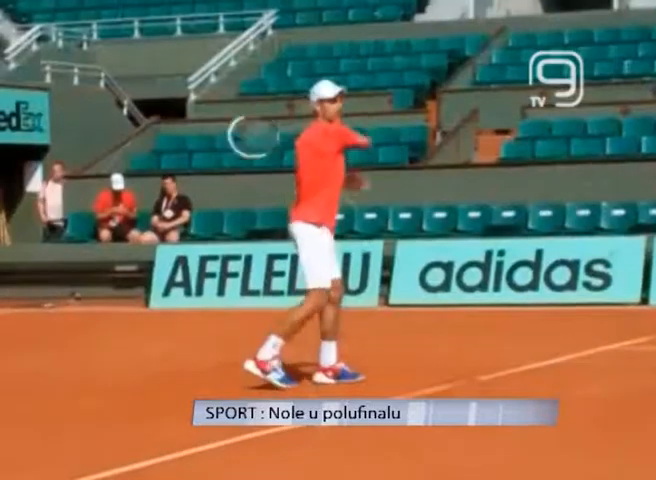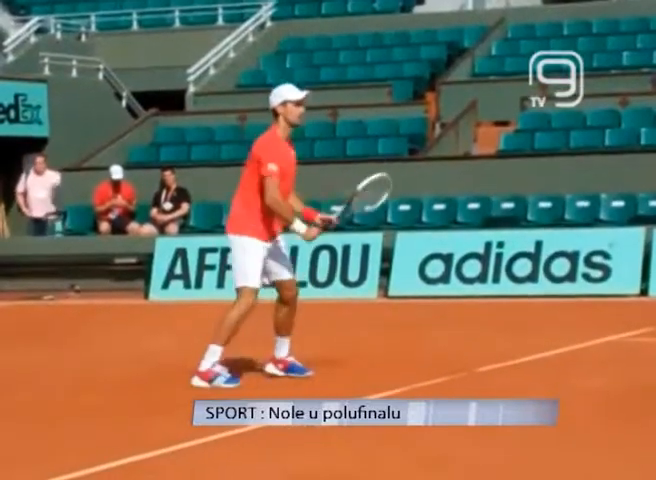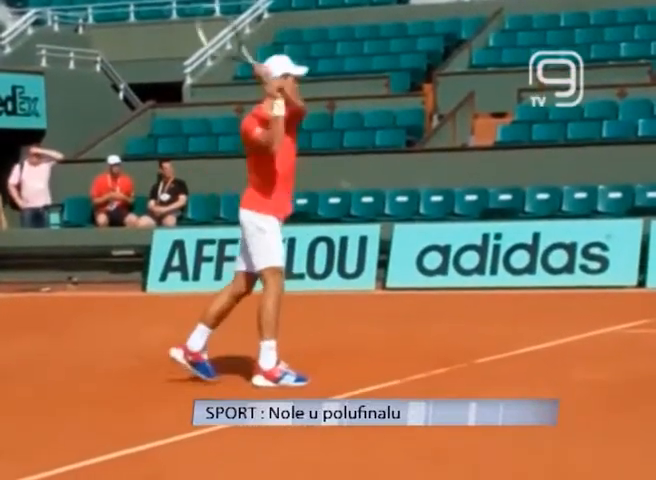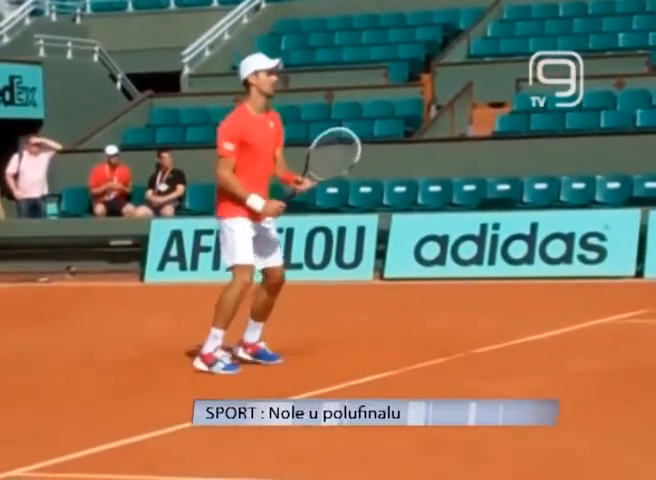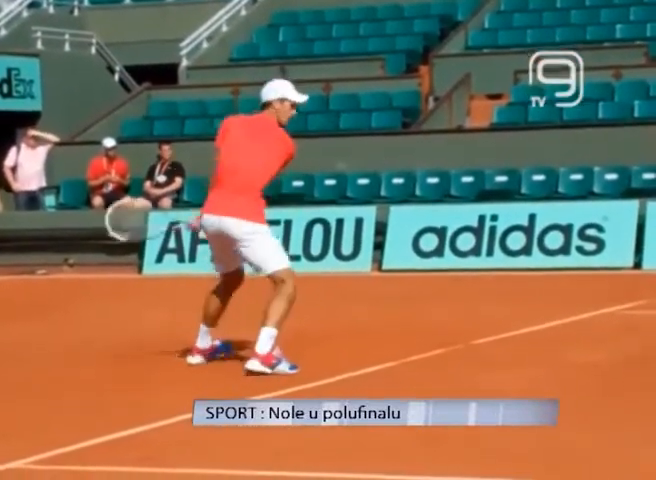
dt=1s
person 1, frame 1
left shoulder: (307, 138)
right shoulder: (333, 131)
right elbow: (364, 141)
left wrist: (342, 180)
left hip: (312, 223)
right hip: (312, 225)
left knee: (334, 294)
right knee: (316, 299)
left ankle: (328, 365)
right ankle: (265, 357)
person 1, frame 2
left shoulder: (283, 146)
right shoulder: (271, 147)
left elbow: (286, 195)
right elbow: (271, 199)
left wrist: (312, 216)
right wrist: (299, 227)
left hip: (268, 233)
right hip: (248, 231)
left knee: (289, 292)
right knee: (247, 300)
left ankle: (281, 358)
right ankle: (207, 368)
person 1, frame 3
left shoulder: (287, 105)
right shoulder: (254, 119)
left elbow: (300, 108)
right elbow: (273, 147)
left wrist: (282, 92)
right wrist: (278, 102)
left hip: (274, 212)
right hip: (259, 212)
left knee: (241, 284)
right knee: (274, 282)
left ankle: (193, 348)
right ankle: (267, 366)
person 1, frame 4
left shoulder: (273, 119)
right shoulder: (234, 123)
left elbow: (276, 161)
right elbow: (224, 175)
left wrist: (292, 179)
right wrist: (258, 203)
left hip: (261, 213)
right hip: (235, 212)
left knee: (275, 278)
right knee: (242, 279)
left ankle: (250, 342)
right ankle: (210, 351)
person 1, frame 5
left shoulder: (230, 124)
right shoulder: (286, 143)
left hip: (217, 214)
right hip: (244, 217)
left knee: (230, 280)
right knee: (287, 285)
left ankle: (203, 345)
right ankle: (264, 353)
